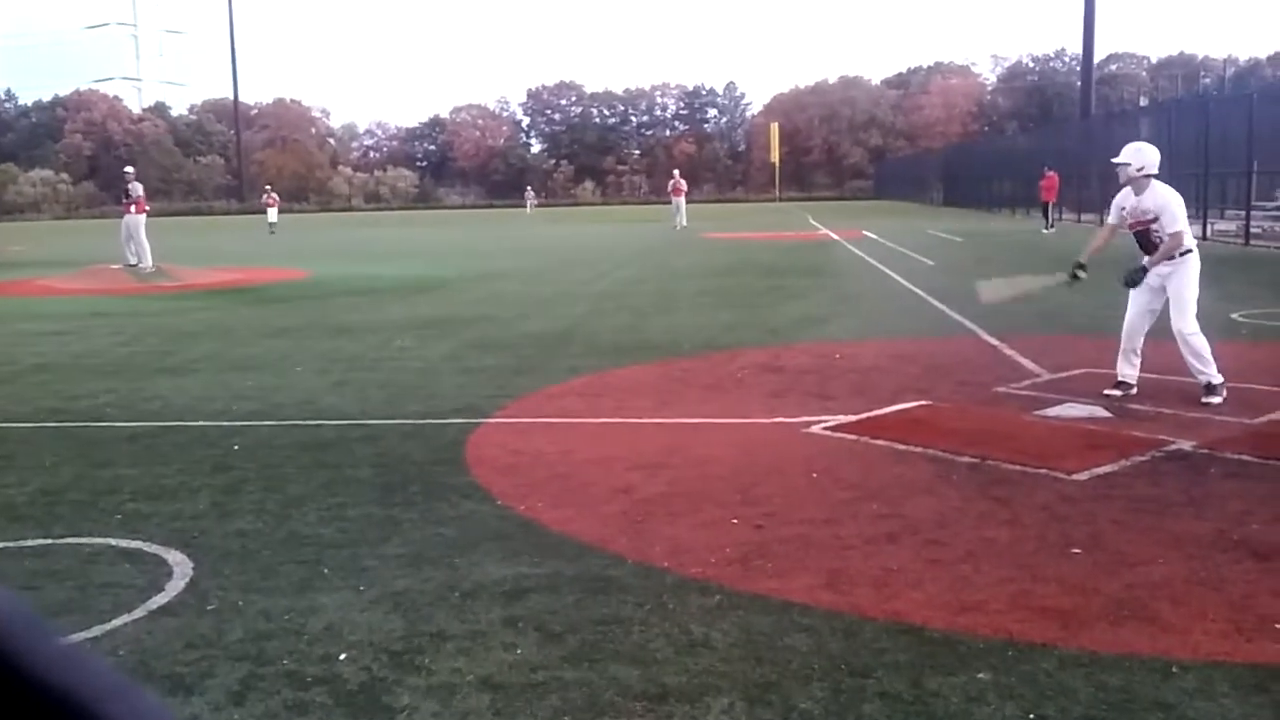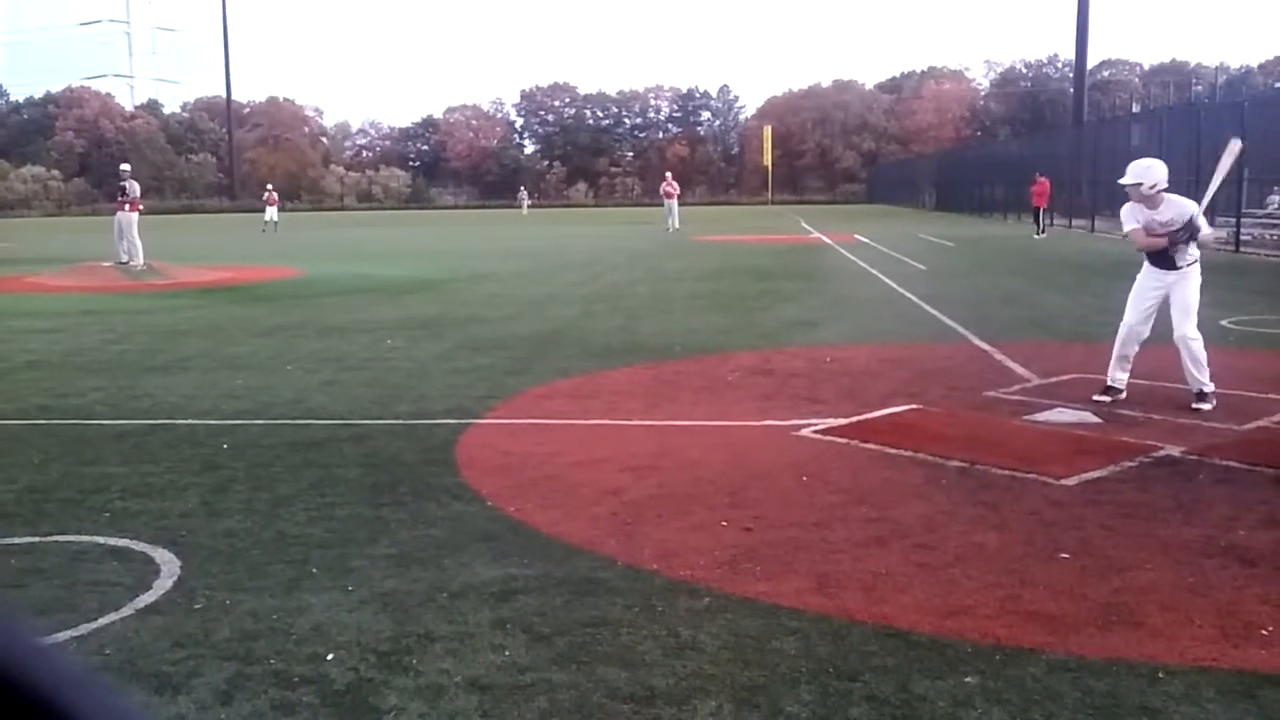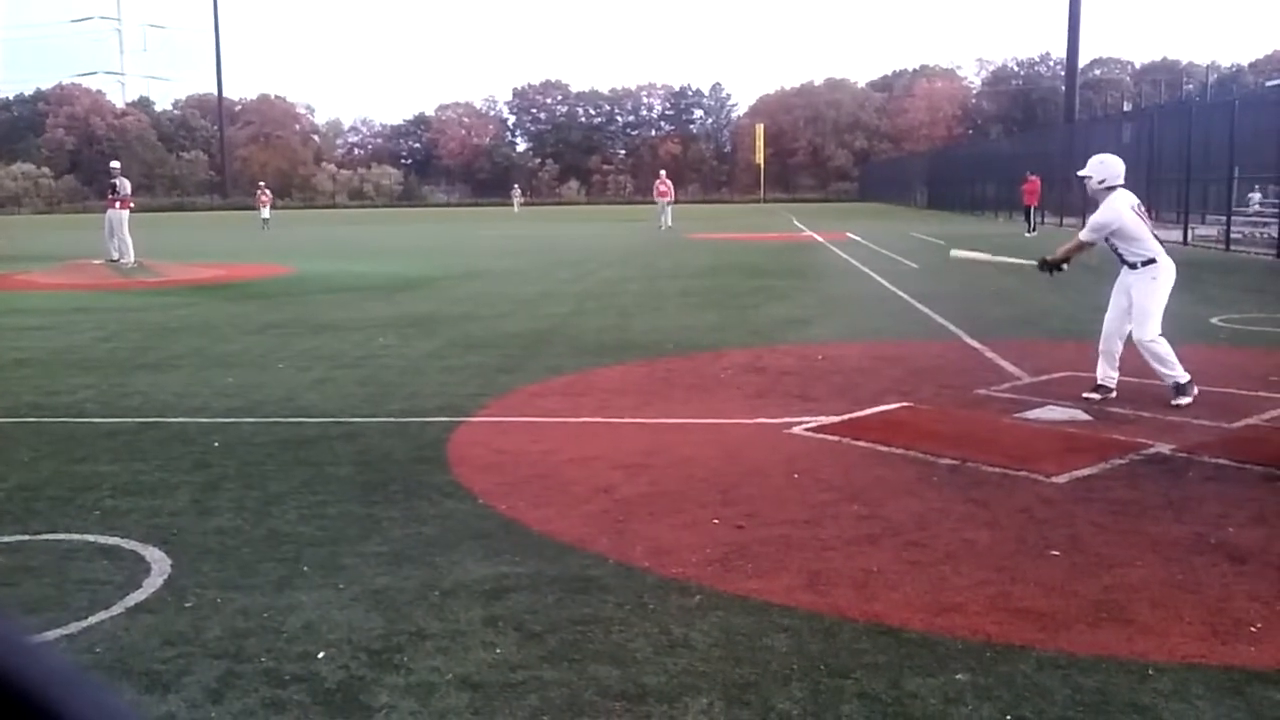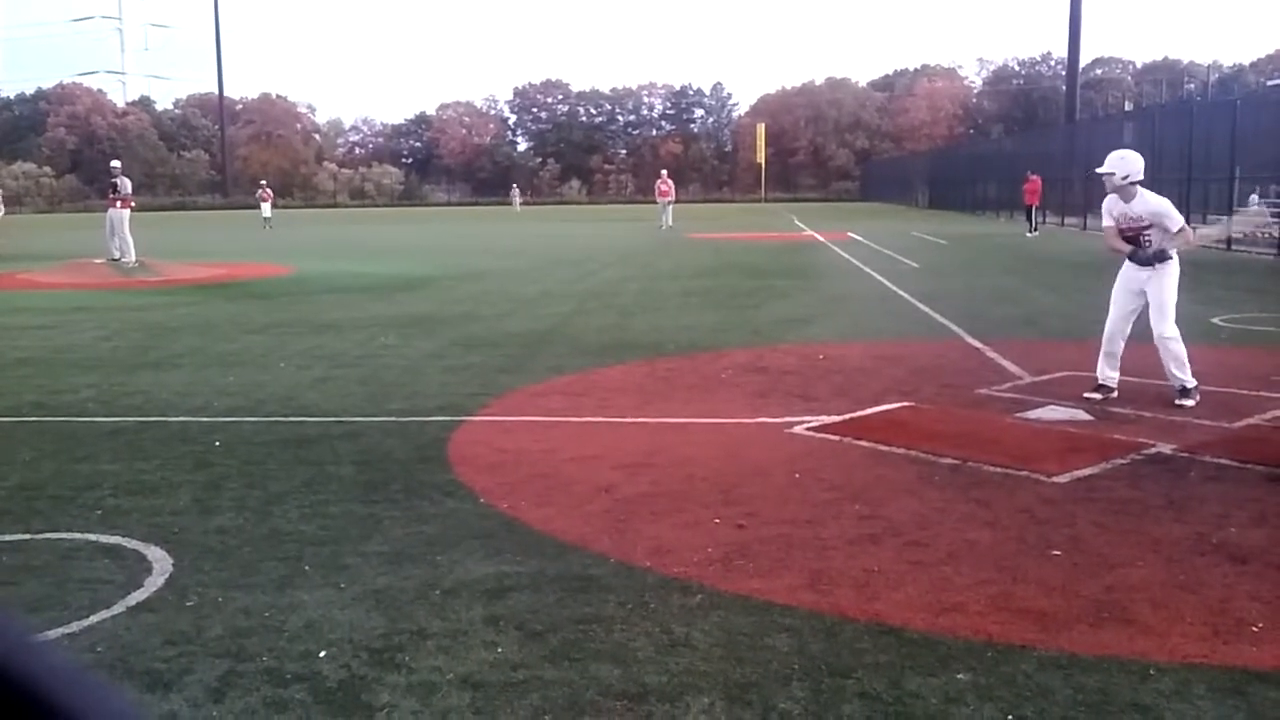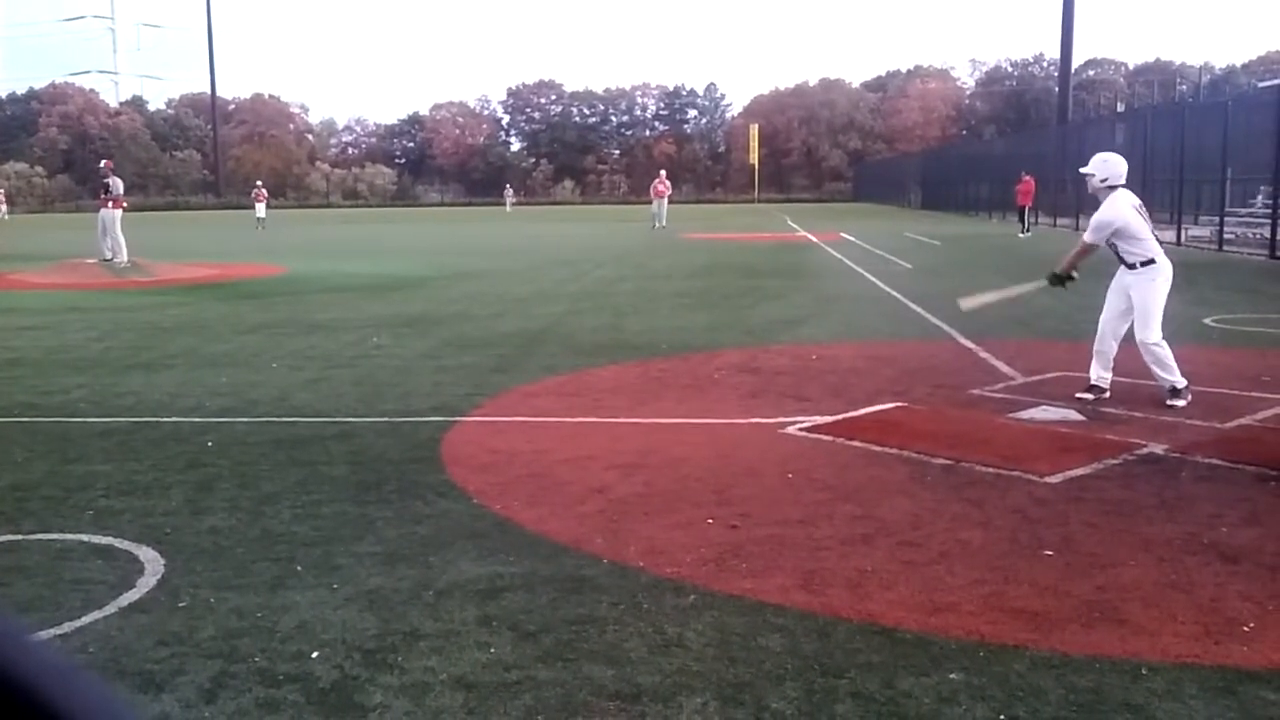
dt=0.7s
person 1, frame 1
left shoulder: (1166, 198)
right shoulder: (1122, 199)
left elbow: (1175, 242)
right elbow: (1106, 232)
left wrist: (1144, 269)
right wrist: (1082, 261)
left hip: (1181, 263)
right hip: (1149, 264)
left knee: (1183, 326)
right knee: (1133, 323)
left ankle: (1213, 382)
right ankle: (1126, 380)
person 1, frame 2
left shoulder: (1184, 207)
right shoulder: (1130, 210)
left elbow: (1209, 239)
right elbow: (1140, 242)
left wrist: (1194, 235)
right wrist: (1172, 239)
left hip: (1184, 274)
right hip: (1153, 273)
left knee: (1185, 332)
right knee: (1130, 327)
left ankle: (1204, 389)
right ankle: (1115, 384)
person 1, frame 3
left shoulder: (1107, 214)
right shoulder: (1122, 196)
left elbow: (1078, 244)
right elbow: (1090, 238)
left wrist: (1050, 260)
right wrist: (1065, 258)
left hip: (1153, 272)
right hip: (1132, 271)
left knee: (1145, 335)
right knee: (1112, 327)
left ankle: (1182, 382)
right ankle: (1106, 383)
person 1, frame 4
left shoulder: (1156, 204)
right shoulder: (1110, 203)
left elbow: (1186, 235)
right elbow: (1111, 240)
left wrist: (1165, 251)
right wrist: (1133, 251)
left hip: (1162, 269)
right hip: (1132, 269)
left knee: (1164, 331)
right knee: (1114, 328)
left ankle: (1187, 386)
right ankle: (1107, 383)
person 1, frame 5
left shoulder: (1108, 213)
right shoulder: (1122, 197)
left elbow: (1083, 250)
right elbow: (1090, 241)
left wrist: (1059, 273)
right wrist: (1068, 268)
left hip: (1151, 273)
right hip: (1129, 271)
left knee: (1147, 336)
right knee: (1107, 327)
left ankle: (1178, 386)
right ankle: (1099, 383)
